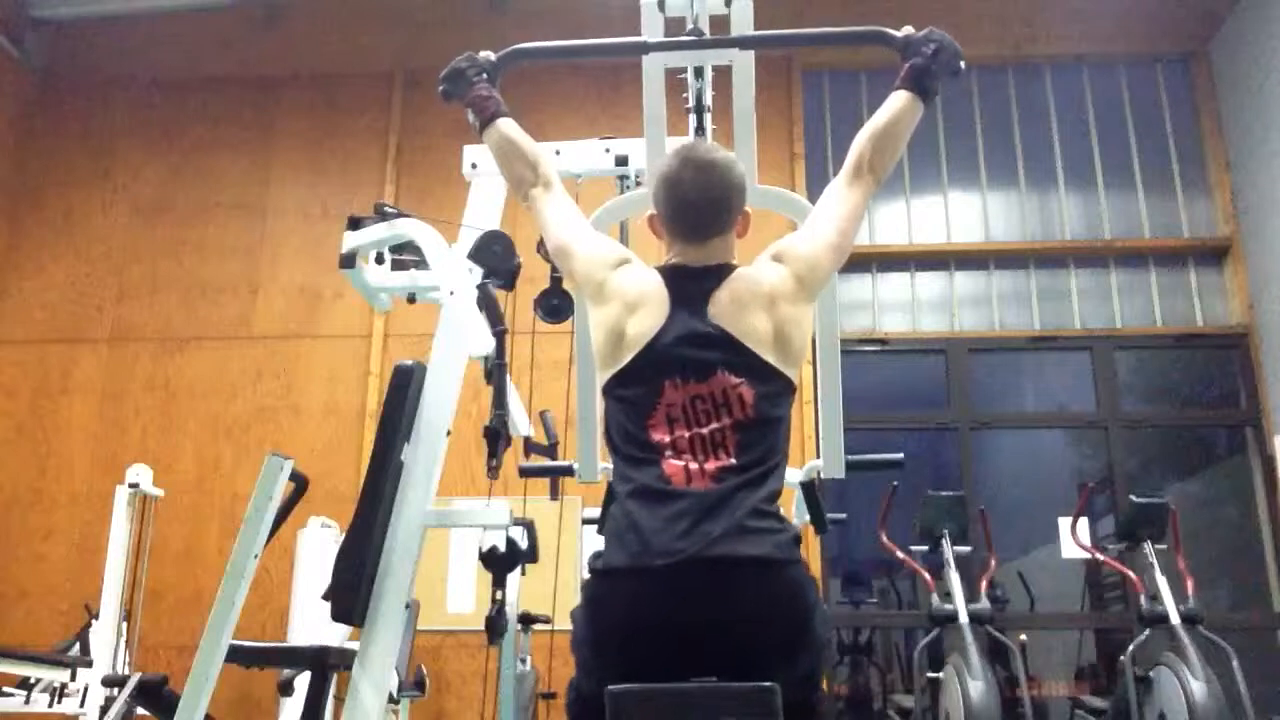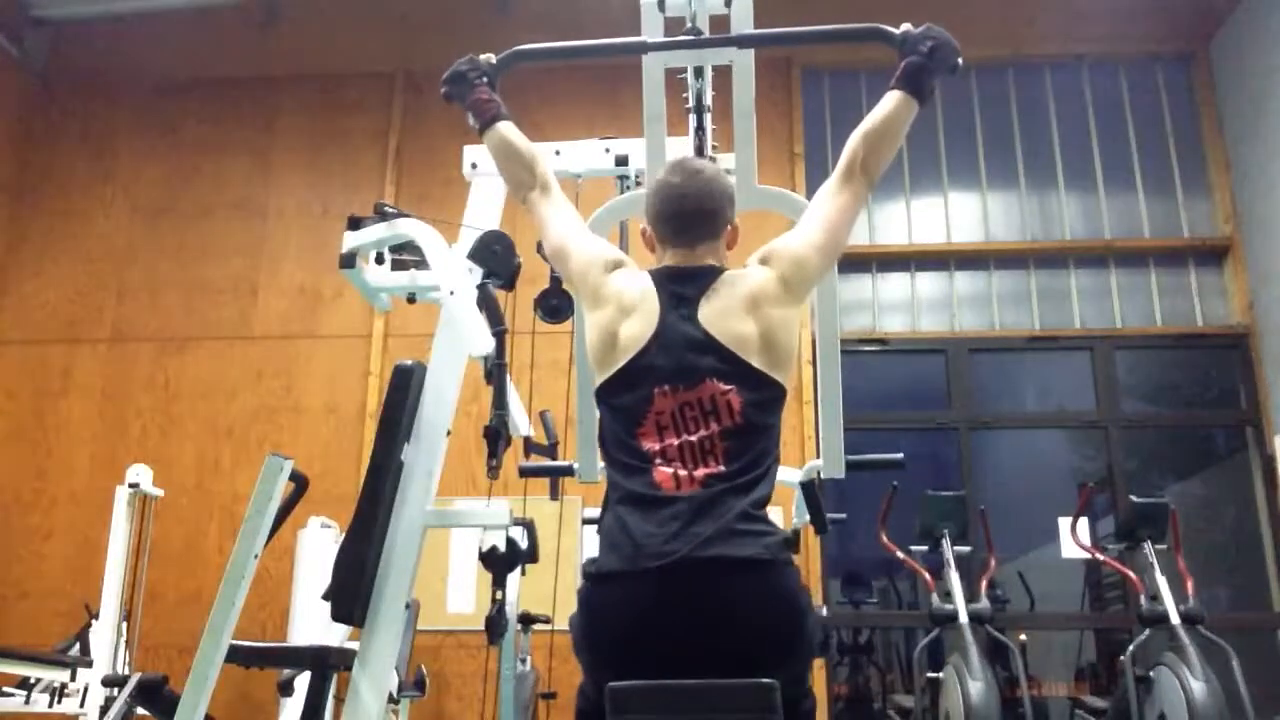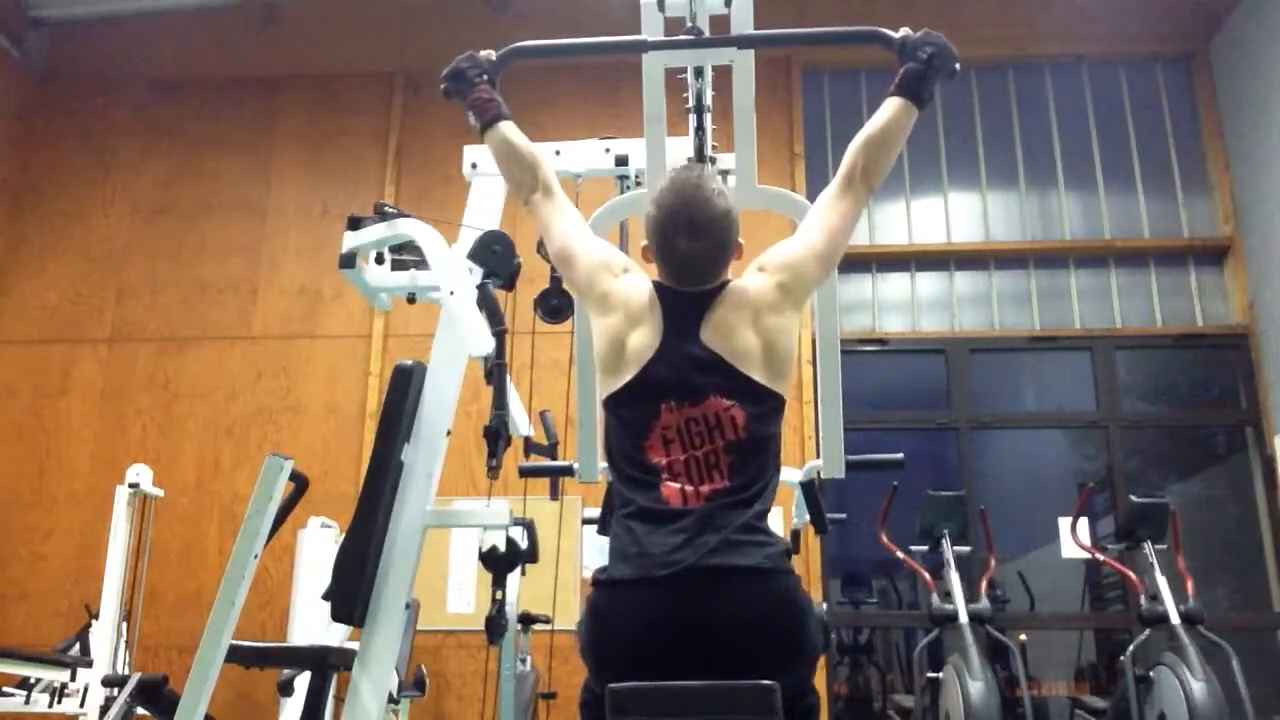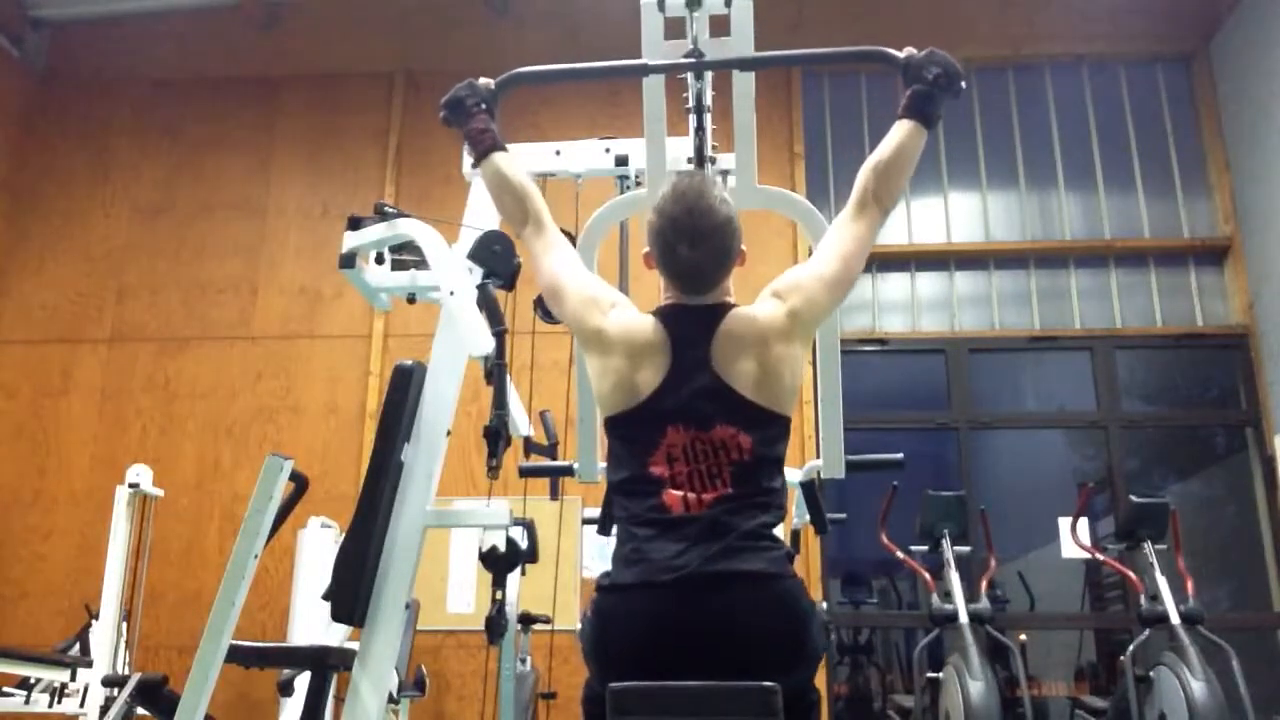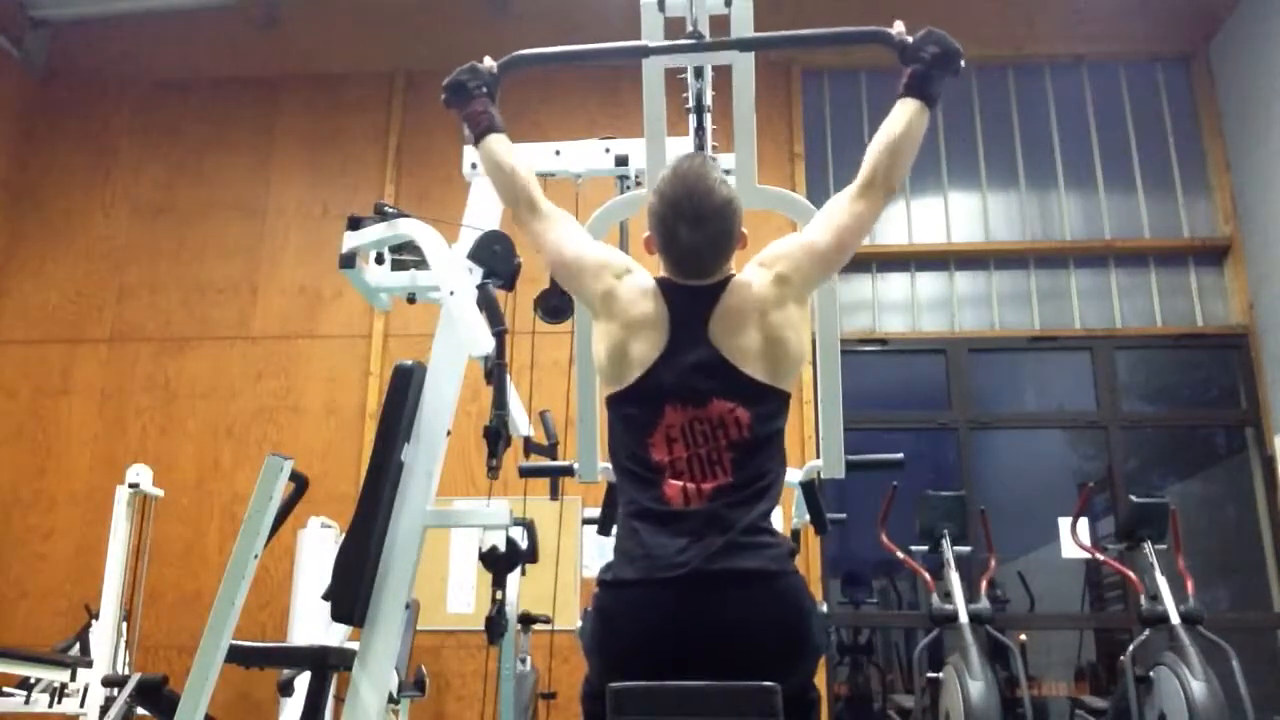
dt=0.7s
person 1, frame 1
left shoulder: (617, 288)
right shoulder: (780, 288)
left elbow: (539, 183)
right elbow: (860, 172)
left wrist: (484, 103)
right wrist: (918, 80)
left hip: (632, 593)
right hip: (764, 588)
person 1, frame 2
left shoulder: (612, 294)
right shoulder: (769, 291)
left elbow: (537, 187)
right elbow: (854, 173)
left wrist: (485, 105)
right wrist: (913, 79)
left hip: (626, 596)
right hip: (754, 592)
person 1, frame 3
left shoulder: (619, 304)
right shoulder: (768, 303)
left elbow: (540, 190)
right elbow: (854, 181)
left wrist: (485, 103)
right wrist: (913, 84)
left hip: (632, 607)
right hip: (758, 604)
person 1, frame 4
left shoulder: (613, 334)
right shoulder: (777, 327)
left elbow: (535, 224)
right elbow: (866, 206)
left wrist: (481, 131)
right wrist: (921, 103)
left hip: (636, 613)
right hip: (762, 610)
person 1, frame 5
left shoulder: (620, 302)
right shoulder: (774, 297)
left elbow: (531, 206)
right elbow: (872, 187)
left wrist: (480, 115)
right wrist: (919, 84)
left hip: (638, 606)
right hip: (761, 602)
